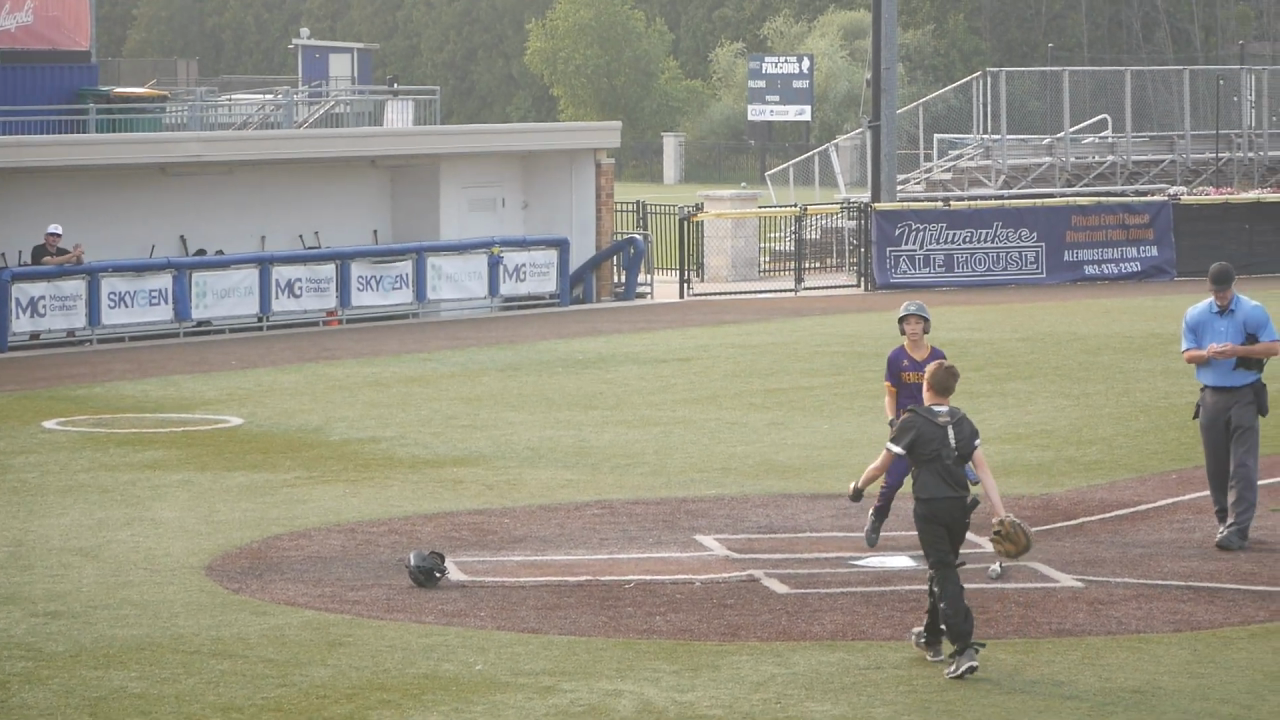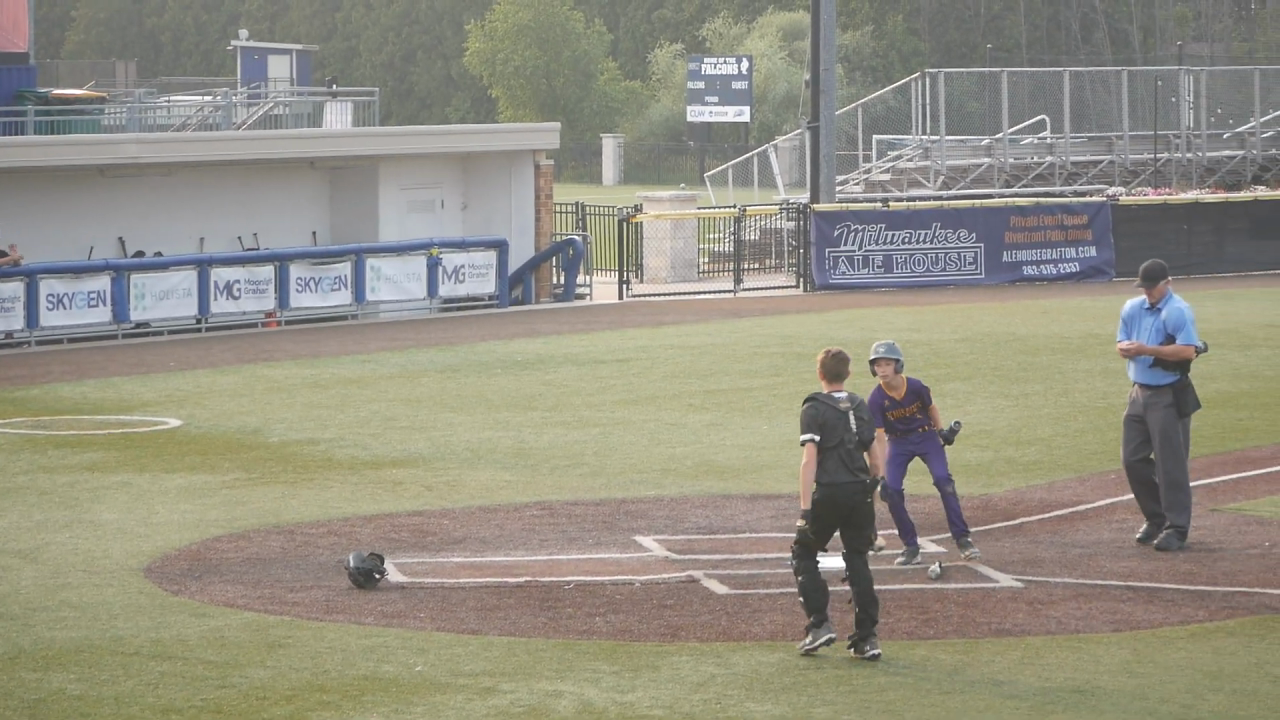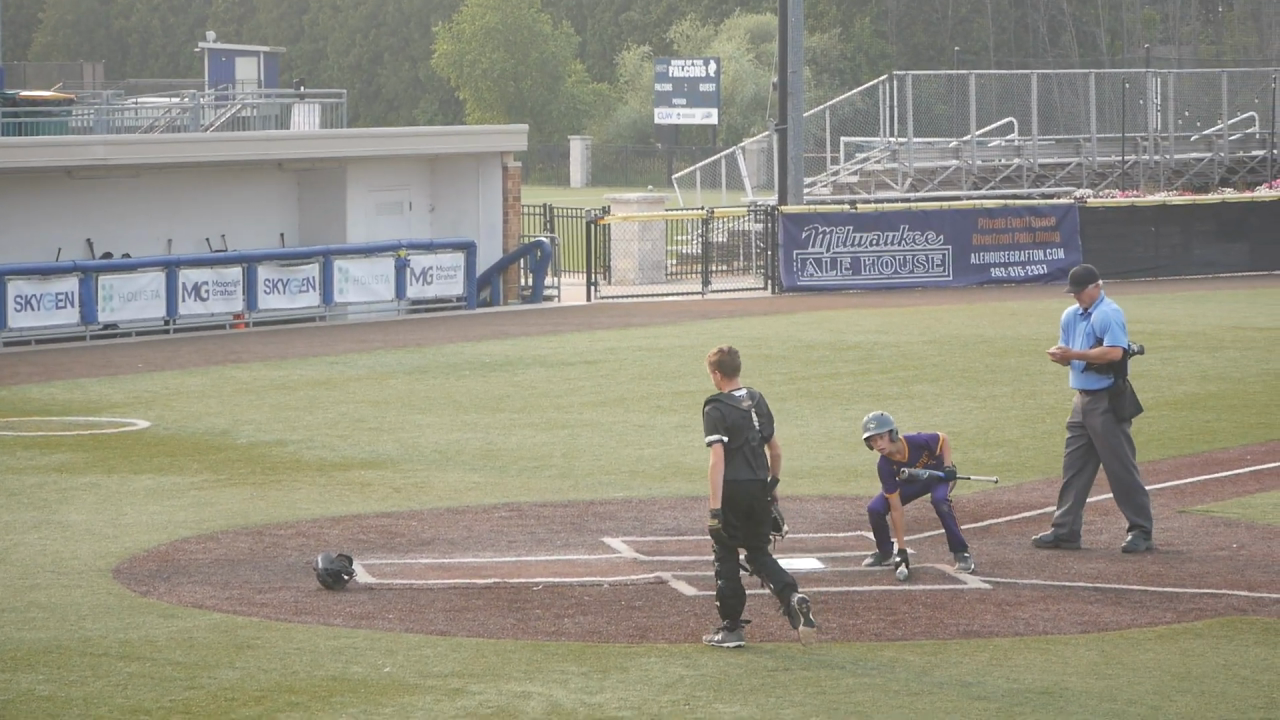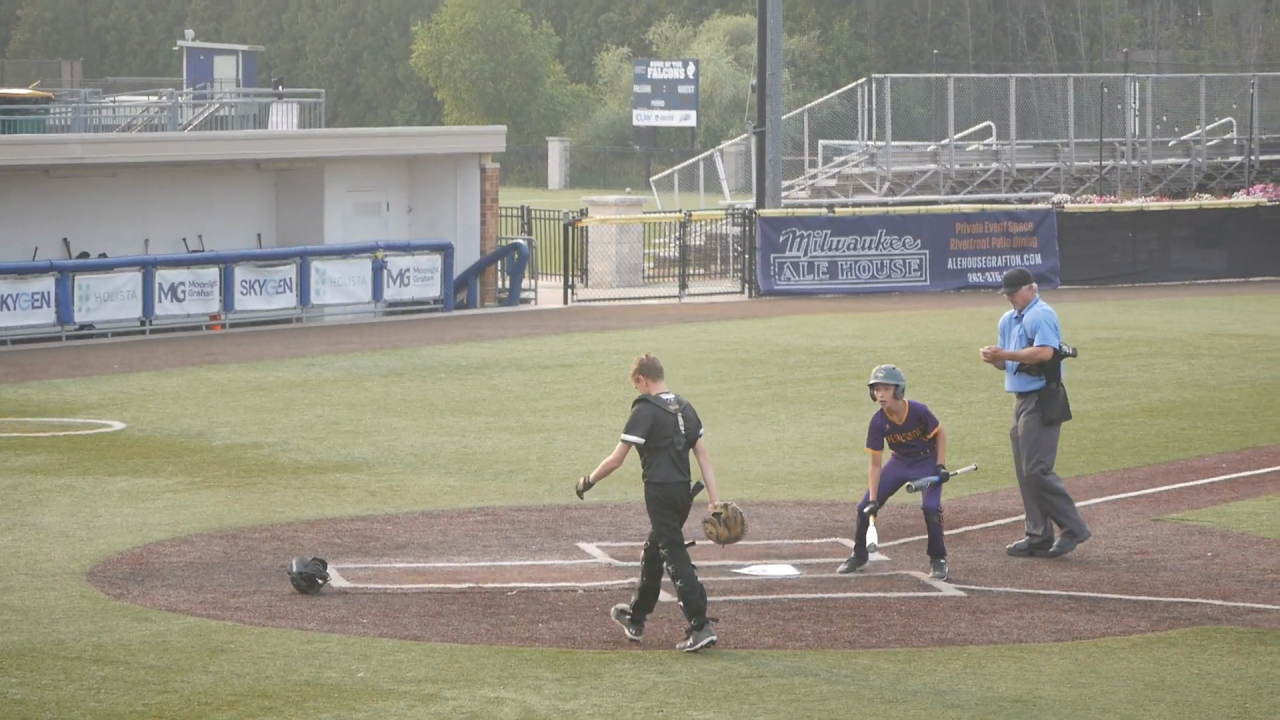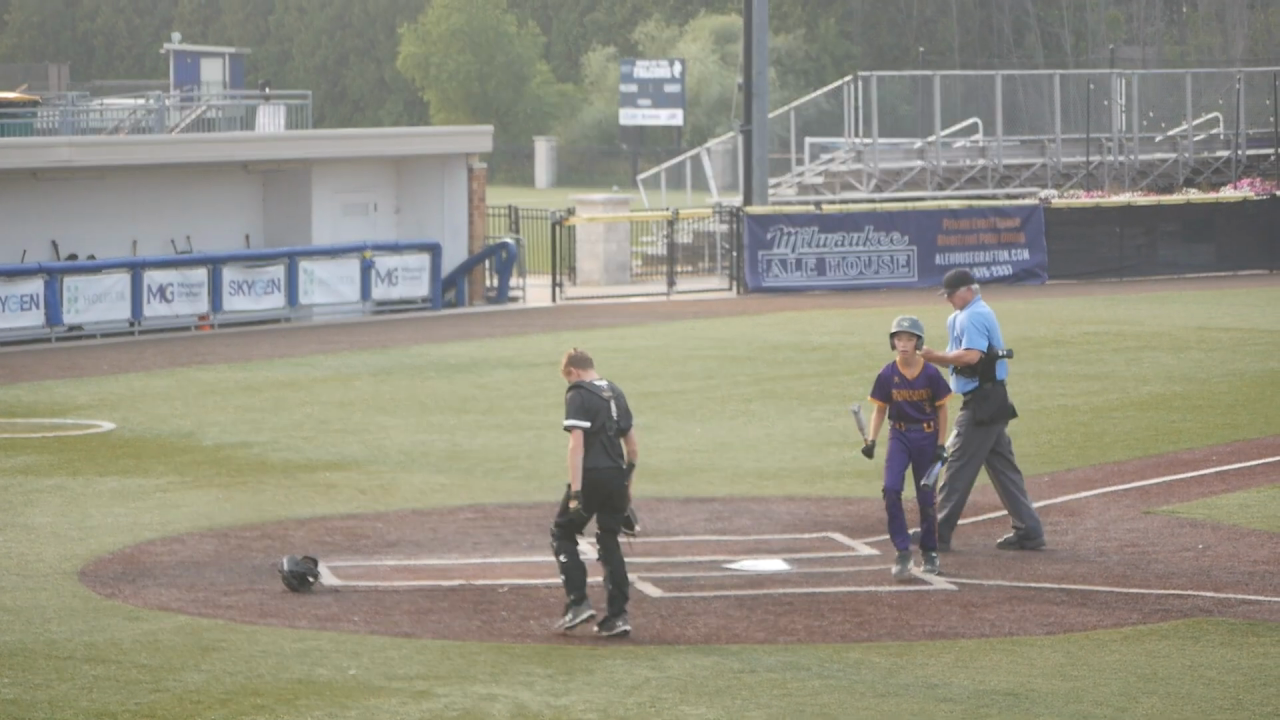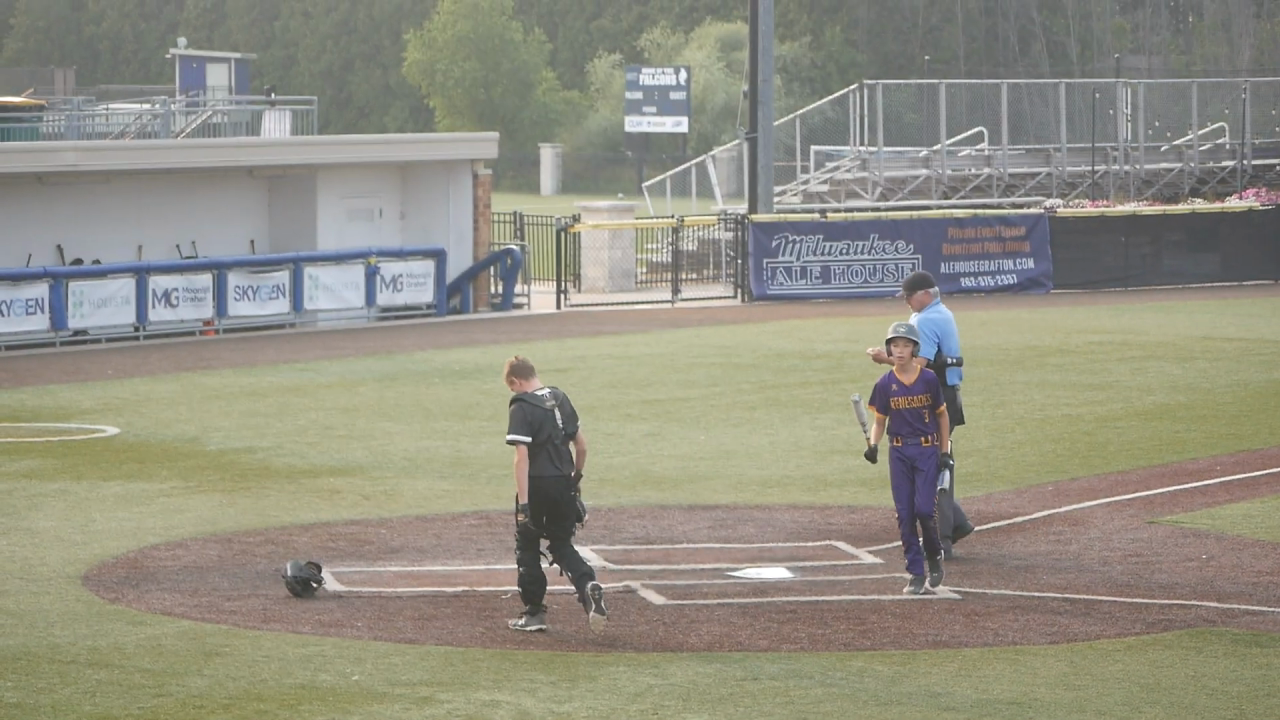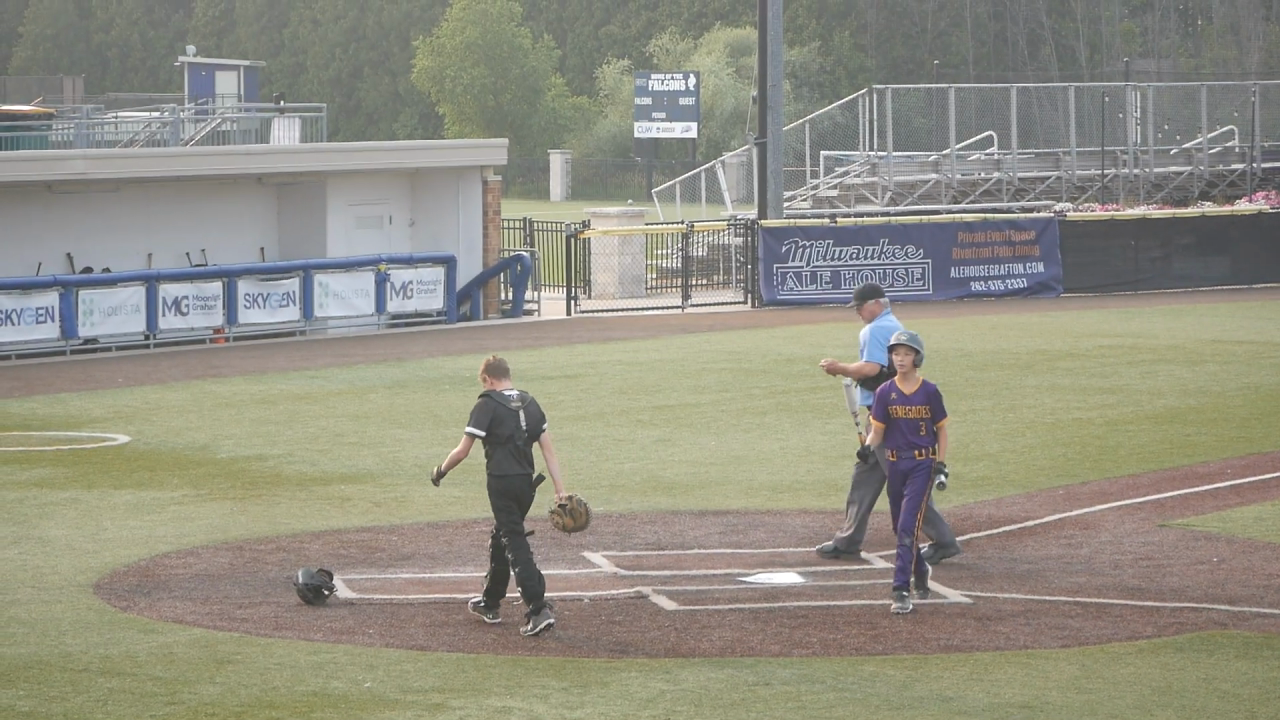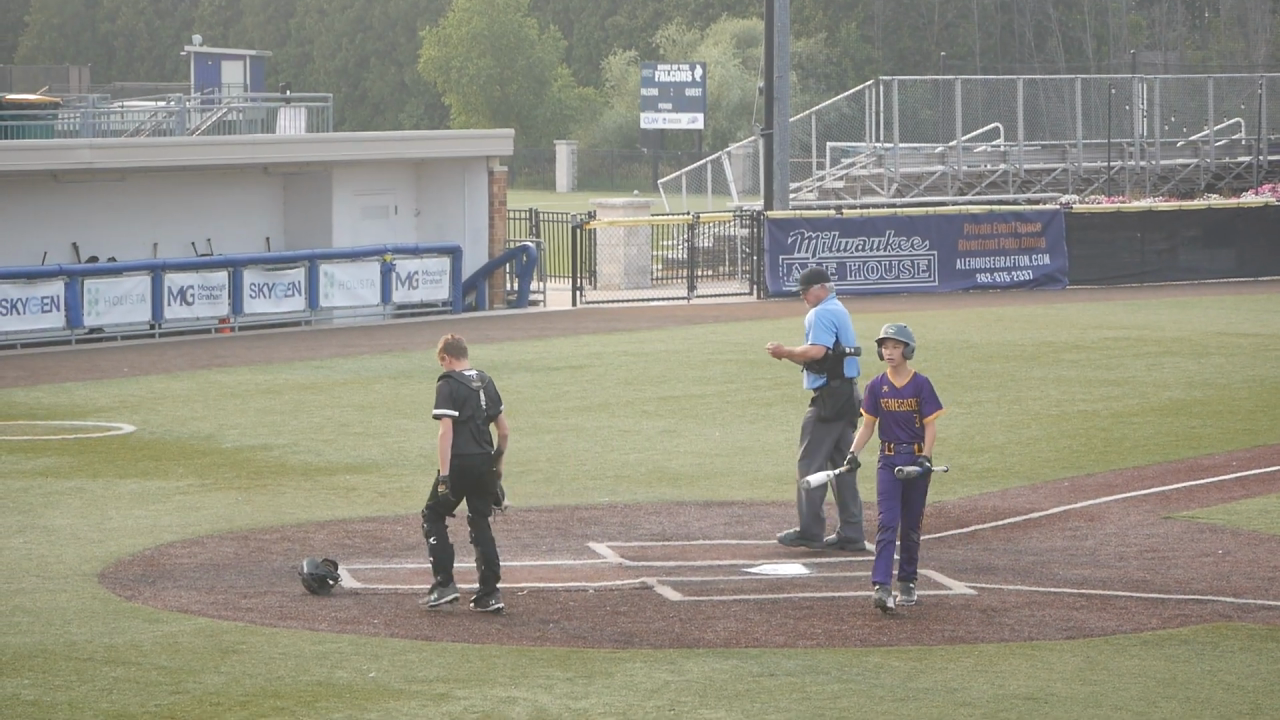
dt=0.4s
person 1, frame 1
left shoulder: (912, 421)
right shoulder: (963, 422)
left elbow: (882, 465)
right elbow: (982, 469)
left wrist: (858, 487)
right wrist: (1000, 513)
left hip: (929, 509)
right hip: (959, 507)
left knee: (945, 577)
right knee: (943, 570)
left ankle: (965, 649)
right ankle: (932, 637)
person 1, frame 2
left shoulder: (814, 409)
right shoulder: (862, 407)
left elbow: (809, 461)
right elbow: (875, 460)
left wrist: (804, 511)
right wrist: (870, 493)
left hip: (830, 494)
right hip: (861, 493)
left knee: (803, 554)
right knee: (857, 562)
left ankle: (819, 625)
right ankle: (866, 638)
person 1, frame 3
left shoulder: (715, 409)
right shoulder: (758, 401)
left elbow: (717, 462)
right elbow: (774, 450)
left wrist: (714, 510)
right wrist: (770, 485)
left hip: (735, 491)
right hip: (761, 490)
left knee: (726, 558)
right knee: (759, 555)
left ankle: (731, 628)
right ankle: (794, 600)
person 1, frame 4
left shoulder: (644, 410)
right shoulder: (685, 407)
left elbow: (616, 459)
right elbow: (703, 455)
left wrist: (588, 481)
right wrist: (714, 498)
left hip: (660, 492)
right hip: (683, 491)
left knee: (676, 558)
right knee: (653, 551)
left ankle: (700, 626)
right ankle: (635, 618)
person 1, frame 5
left shoulder: (578, 396)
right shoulder: (616, 394)
left elbow: (576, 446)
right elbow: (632, 445)
left wrist: (575, 492)
right wrist: (626, 481)
left hip: (592, 477)
right hip: (617, 478)
left knee: (562, 535)
right knee: (609, 543)
left ankle: (579, 602)
right ankle: (617, 616)
person 1, frame 6
left shoulder: (521, 408)
right shoulder: (561, 399)
left elbow: (521, 460)
right elbow: (581, 446)
left wrist: (522, 504)
right wrist: (575, 480)
left hip: (538, 486)
right hip: (564, 484)
left knee: (528, 547)
right knee: (560, 546)
left ankle: (534, 612)
right ankle: (588, 587)
person 1, frame 7
left shoulder: (486, 405)
right shoulder: (530, 404)
left elbow: (463, 450)
right elbow: (548, 448)
left wrist: (440, 471)
right wrist: (560, 489)
left hip: (501, 484)
right hip: (526, 483)
left knee: (516, 545)
right knee: (501, 539)
left ankle: (539, 610)
right ankle: (489, 604)
person 1, frame 8
left shoulder: (448, 385)
right shoulder: (487, 383)
left elbow: (446, 432)
right elbow: (503, 430)
left wrist: (443, 476)
right wrist: (498, 465)
left hip: (461, 464)
right hip: (486, 463)
left knee: (433, 517)
right knee: (481, 525)
left ankle: (445, 583)
right ankle: (489, 594)
person 2, frame 1
left shoulder: (1253, 311)
right shoulder: (1195, 314)
right elbow: (1188, 354)
left wrist: (1237, 351)
right wrist: (1206, 354)
left hip: (1245, 397)
right hip: (1212, 398)
left knee: (1242, 466)
right knee: (1217, 466)
left ankle: (1237, 529)
right ankle: (1225, 521)
person 2, frame 2
left shoulder: (1179, 311)
right shoulder: (1131, 308)
left elbow: (1189, 351)
right elbow: (1122, 343)
left wrist: (1147, 349)
right wrist: (1125, 349)
left hip: (1169, 397)
right hip: (1139, 393)
left knee: (1171, 465)
right knee: (1133, 459)
left ankle: (1176, 527)
right ankle: (1156, 517)
person 2, frame 3
left shoulder: (1109, 314)
right shoulder: (1070, 315)
left elbow: (1114, 353)
left wrist: (1074, 354)
right wrist: (1059, 355)
left hip: (1108, 401)
right hip: (1082, 400)
left knee: (1121, 468)
right knee: (1074, 466)
left ankle: (1141, 530)
right ankle: (1065, 530)
person 2, frame 4
left shoulder: (1041, 315)
right shoulder: (1008, 320)
left elbow: (1044, 352)
left wrist: (1005, 354)
right wrist: (994, 358)
left hip: (1041, 402)
right hip: (1023, 400)
left knee: (1036, 470)
right knee: (1027, 472)
left ankle: (1072, 527)
right ankle: (1039, 536)
person 2, frame 5
left shoulder: (972, 316)
right shoulder: (959, 318)
left elbow: (971, 355)
right elbow: (959, 359)
left wrist: (937, 356)
right wrist: (936, 358)
left hip: (981, 401)
right hip: (990, 400)
left knee: (959, 464)
right knee: (1001, 466)
left ankle: (940, 532)
right ankle: (1027, 530)
person 2, frame 6
left shoulder: (925, 321)
right shoulder: (944, 315)
left elbow: (918, 363)
left wrist: (886, 358)
right wrist: (889, 357)
right hip: (945, 398)
left ankle: (940, 541)
right ankle: (951, 523)
person 2, frame 7
left shoulder: (877, 329)
right shoulder: (893, 326)
left elbow: (870, 369)
left wrist: (839, 368)
right wrist: (842, 369)
right knee: (865, 477)
left ankle: (942, 539)
right ankle: (848, 542)
person 2, frame 8
left shoulder: (822, 313)
right shoulder: (839, 310)
left elbow: (815, 352)
left wrist: (785, 351)
right wrist: (787, 353)
left hip: (830, 397)
right hip: (845, 395)
left knee: (810, 462)
right knee: (841, 466)
left ankle: (810, 531)
right ankle: (852, 533)
person 3, frame 1
left shoulder: (938, 357)
right shoulder: (896, 357)
right elbow: (890, 396)
right wrist: (892, 420)
right knee: (895, 478)
right ankle: (877, 515)
person 3, frame 2
left shoulder: (916, 386)
right shoulder: (875, 400)
left elbow: (930, 406)
right elbow: (880, 439)
left wrist: (942, 429)
right wrist: (882, 476)
left hip: (927, 436)
right hip: (899, 441)
left knee: (943, 480)
right knee: (891, 489)
left ankle: (962, 538)
right ankle: (911, 547)
person 3, frame 3
left shoulder: (917, 440)
right shoulder: (885, 465)
left elbow: (944, 438)
right elbow: (896, 507)
left wrist: (948, 466)
right wrist: (901, 549)
left hip: (939, 473)
right hip: (913, 481)
left knee: (940, 500)
right knee: (875, 509)
left ankle: (961, 553)
right ankle: (885, 552)
person 3, frame 4
left shoulder: (918, 410)
right shoulder: (878, 422)
left elbow: (940, 433)
right elbow: (875, 464)
left wrist: (941, 465)
right wrist: (873, 501)
left hip: (927, 460)
right hip: (900, 462)
left knee: (931, 507)
right knee: (865, 507)
left ankle: (938, 560)
right ankle: (859, 556)
person 3, frame 5
left shoulder: (931, 373)
right shoulder: (887, 374)
left elbow: (942, 409)
right elbow: (880, 410)
left wrist: (940, 445)
right wrist: (871, 441)
left hip: (927, 436)
right hip: (900, 436)
left knee: (926, 497)
right knee: (891, 489)
left ankle: (929, 552)
right ankle: (902, 552)
person 3, frame 6
left shoulder: (929, 379)
right shoulder: (884, 384)
left elbow: (942, 416)
right elbow: (880, 421)
left wrist: (944, 452)
right wrist: (873, 445)
left hip: (927, 450)
right hip: (899, 452)
left knee: (924, 509)
right knee: (904, 512)
left ankle: (934, 555)
right ankle: (916, 572)
person 3, frame 7
left shoulder: (930, 391)
right shoulder: (884, 392)
left elbow: (941, 429)
right elbow: (877, 431)
left wrist: (941, 463)
right wrist: (868, 446)
left hip: (922, 464)
right hip: (895, 464)
left knee: (908, 526)
right knee: (901, 527)
left ankle: (901, 591)
right ankle: (920, 571)
person 3, frame 8
left shoulder: (921, 384)
right shoulder: (876, 385)
left elbow: (930, 425)
right elbow: (868, 424)
left wrist: (926, 457)
right wrist: (854, 452)
left hip: (915, 458)
right hip: (888, 459)
left knee: (911, 524)
right knee: (887, 521)
left ankle: (907, 581)
right ankle: (881, 587)
